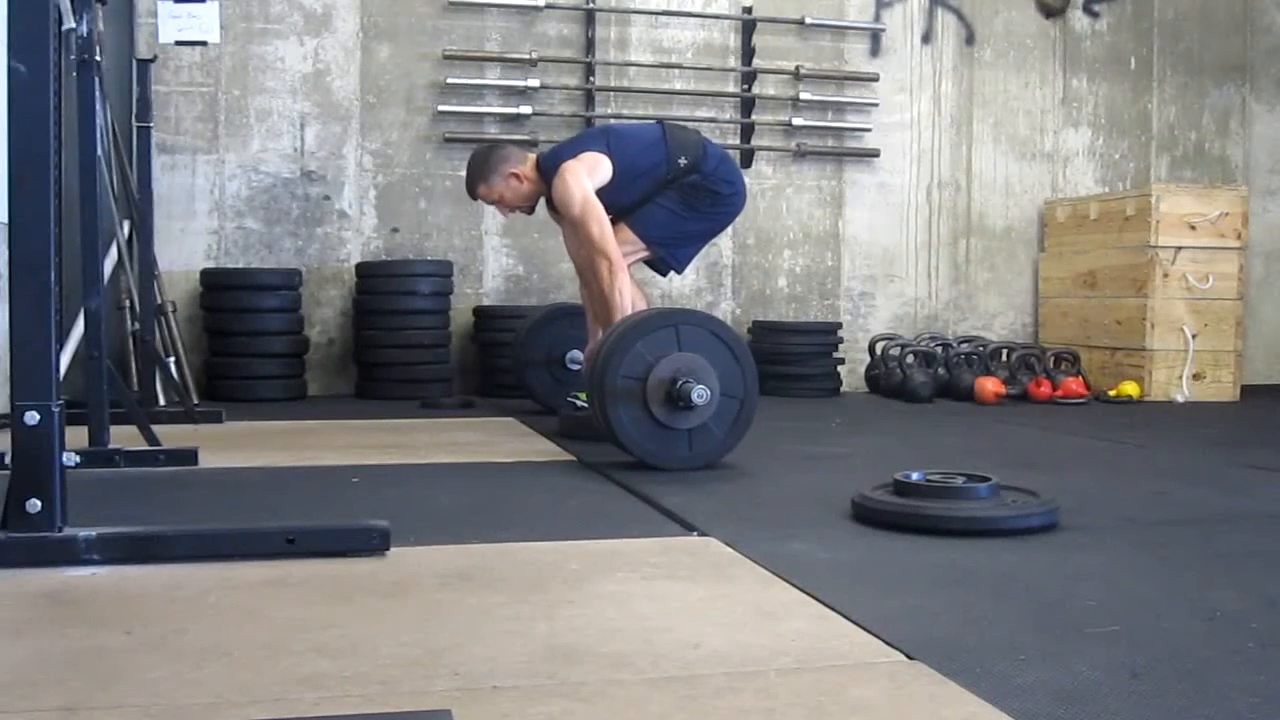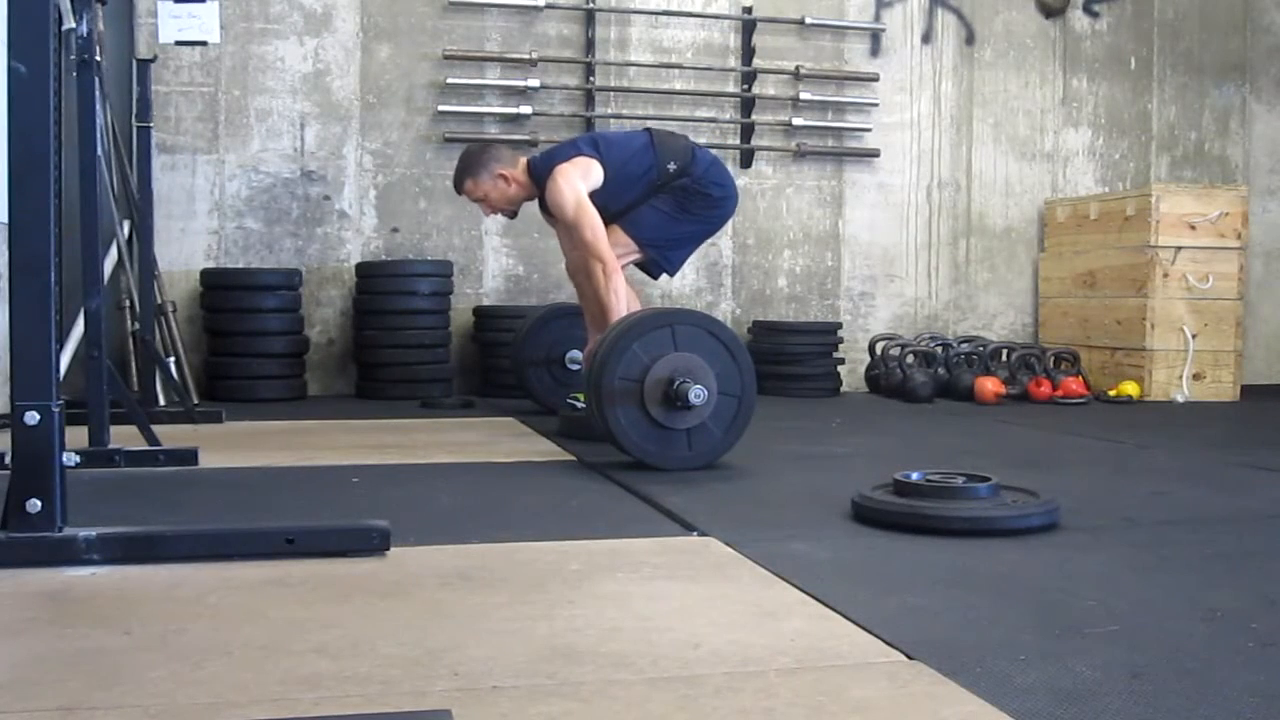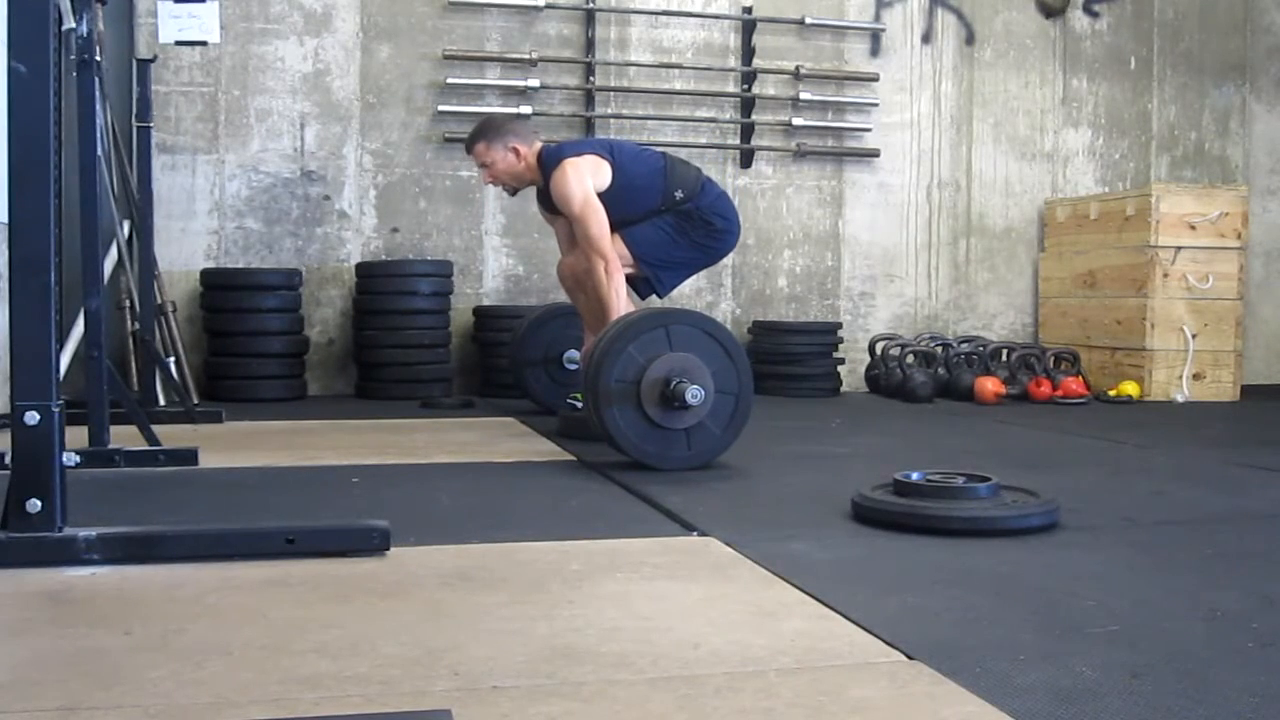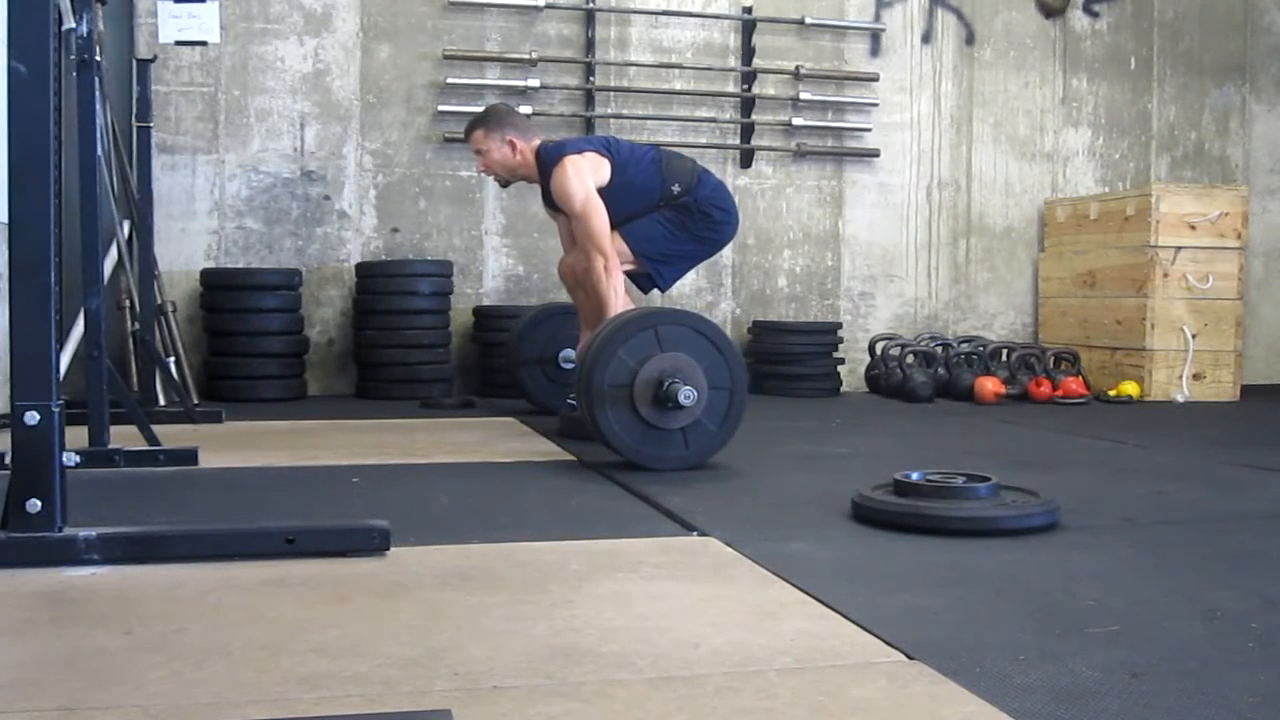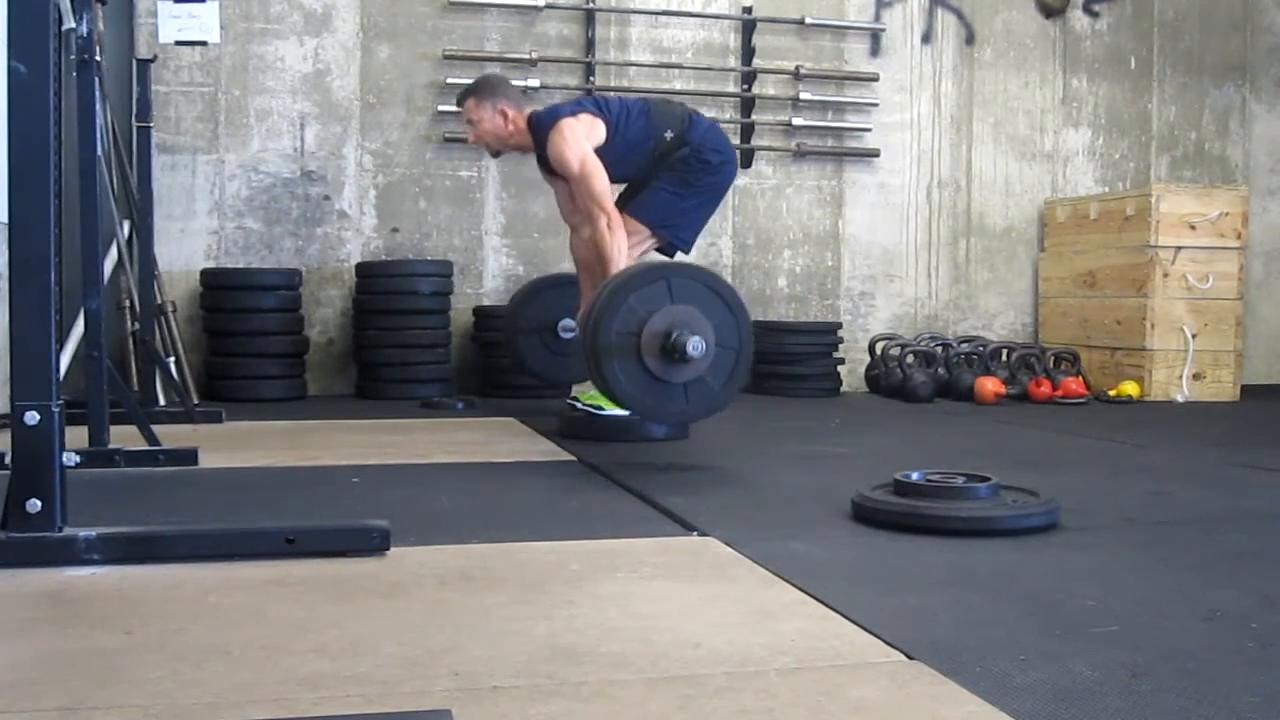
dt=1s
person 1, frame 1
left shoulder: (567, 180)
right shoulder: (559, 190)
left elbow: (610, 263)
right elbow: (587, 268)
right wrist: (596, 342)
left hip: (712, 181)
right hip: (693, 179)
left knee: (608, 259)
right knee: (598, 261)
person 1, frame 2
left shoulder: (560, 183)
right shoulder: (551, 192)
left elbow: (606, 267)
right elbow: (586, 269)
right wrist: (595, 343)
left hip: (704, 186)
right hip: (691, 184)
left knee: (600, 264)
right knee: (587, 265)
person 1, frame 3
left shoulder: (567, 174)
right shoulder: (549, 188)
left elbow: (606, 263)
right elbow: (580, 264)
right wrist: (593, 341)
left hip: (707, 218)
right hip: (692, 216)
left knee: (593, 268)
right knee: (574, 271)
person 1, frame 4
left shoulder: (567, 172)
right shoulder: (552, 179)
left elbow: (604, 262)
right elbow: (581, 259)
right wrist: (587, 340)
left hip: (704, 209)
right hip: (686, 207)
left knee: (593, 264)
right knee: (575, 269)
person 1, frame 5
left shoulder: (562, 136)
right shoulder: (547, 149)
left elbow: (606, 222)
right elbow: (582, 229)
right wrist: (588, 307)
left hip: (702, 156)
right hip: (676, 159)
left knee: (617, 256)
right knee: (600, 257)
